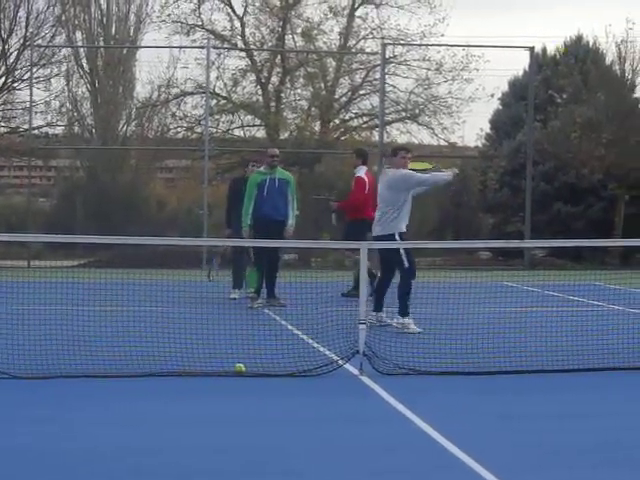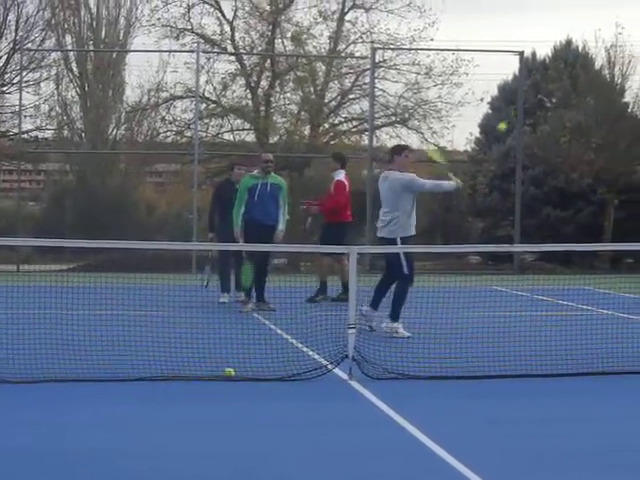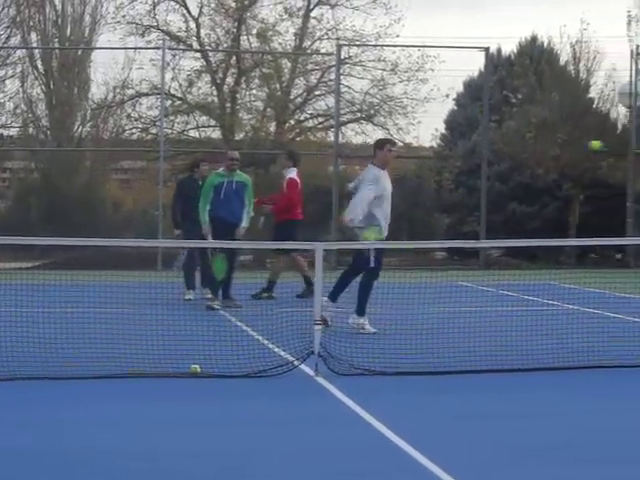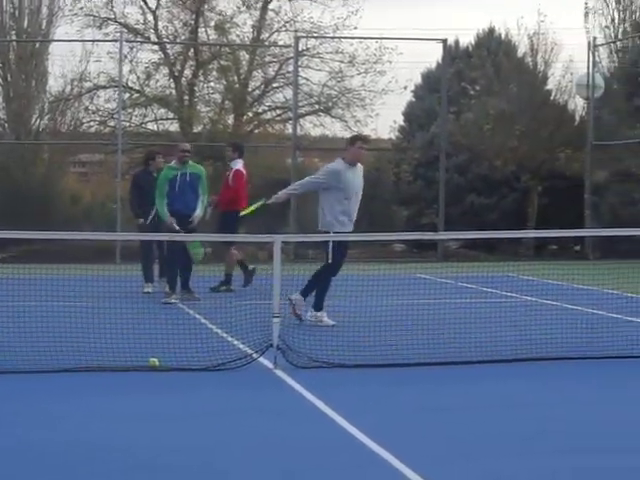
dt=0.2s
person 1, frame 1
left shoulder: (388, 176)
right shoulder: (402, 176)
left elbow: (418, 186)
right elbow: (430, 179)
right wrist: (449, 174)
left hip: (381, 232)
right hip: (393, 232)
left knee: (387, 274)
right knee: (408, 272)
left ankle: (377, 314)
right ankle: (403, 318)
person 1, frame 2
left shoulder: (385, 177)
right shoulder: (401, 178)
right elbow: (430, 186)
right wrist: (453, 184)
left hip: (388, 233)
right hip: (397, 235)
left knee: (391, 275)
right knee: (406, 278)
left ankle: (371, 309)
right ankle: (393, 322)
person 1, frame 3
left shoulder: (380, 172)
right shoulder: (372, 175)
right elbow: (362, 196)
right wrist: (352, 216)
left hip: (373, 231)
right hip: (371, 231)
left knee: (355, 269)
right knee: (371, 273)
left ankle: (329, 301)
right ankle: (359, 317)
person 1, frame 4
left shoulder: (359, 169)
right shoulder: (335, 170)
right elbow: (307, 183)
right wrist: (284, 193)
left hip: (345, 227)
right hip: (333, 228)
left knee: (329, 268)
right knee: (331, 269)
left ankle: (299, 297)
right ankle: (316, 312)
person 2, frame 1
left shoulder: (287, 177)
right shoulder: (256, 177)
left elbow: (292, 202)
right elbow: (248, 202)
left wrist: (290, 224)
right wrist: (246, 225)
left hip: (279, 224)
right hip: (261, 223)
left knee: (274, 260)
right knee: (260, 259)
left ankle: (271, 296)
right ankle: (256, 295)
person 2, frame 2
left shoulder: (280, 183)
right shoulder: (248, 180)
left elbow: (283, 207)
right elbow: (239, 205)
left wrist: (280, 228)
right wrist: (237, 226)
left hip: (270, 228)
right hip: (252, 226)
left knee: (263, 264)
right knee: (252, 262)
left ankle: (260, 300)
right ankle: (248, 299)
person 2, frame 3
left shoulder: (245, 180)
right shoulder: (214, 178)
left elbow: (248, 205)
right elbow: (204, 203)
left wrist: (243, 225)
right wrist: (205, 224)
left hip: (235, 226)
right hip: (217, 225)
left knee: (230, 262)
left ankle: (226, 297)
right ankle: (215, 297)
person 2, frame 4
left shoulder: (199, 171)
right shoulder: (167, 172)
left elbow: (203, 195)
right elbow: (160, 197)
left wrist: (198, 213)
right wrist: (166, 217)
left hip: (192, 218)
right hip: (173, 219)
left knee: (188, 255)
right knee: (173, 254)
left ankle: (186, 288)
right ankle: (172, 291)
person 3, frame 1
left shoulder: (360, 177)
right shoulder: (368, 176)
left elbow: (356, 201)
left wrist: (339, 206)
left hip: (359, 219)
right hip: (365, 218)
left ankle: (372, 276)
right ankle: (356, 287)
person 3, frame 2
left shoulder: (339, 181)
right shoulder: (340, 180)
left elbow: (338, 203)
right elbow: (330, 200)
left wrist: (320, 210)
right wrist: (313, 205)
left hip: (336, 223)
right hip: (340, 222)
left knee: (324, 256)
right knee: (339, 257)
left ankle: (322, 290)
right ankle: (345, 291)
person 3, frame 3
left shoulder: (291, 179)
right shoulder: (290, 178)
left elbow: (290, 202)
right elbow: (279, 197)
left wrist: (272, 208)
right wrist: (259, 201)
left hip: (287, 220)
right hip: (289, 220)
left knee: (280, 254)
right knee: (292, 254)
left ankle: (269, 289)
right ankle: (308, 286)
person 3, frame 4
left shoulder: (237, 170)
right shoulder: (234, 169)
left elbow: (236, 193)
left wrist: (219, 199)
right wrist: (218, 201)
left hip: (232, 212)
right hip: (228, 211)
left knee: (227, 246)
right knee: (228, 245)
left ankle: (227, 282)
right ankle: (247, 269)
person 4, frame 1
right shoulder: (236, 182)
right elbow: (230, 205)
right wrist: (228, 226)
right hip: (239, 225)
right knee: (238, 256)
right ankle: (236, 288)
person 4, frame 2
right shoulder: (221, 187)
right elbow: (213, 209)
right wrist: (211, 230)
right hip: (225, 230)
left knee: (241, 261)
right knee: (224, 261)
left ankle: (240, 291)
right ankle: (225, 292)
person 4, frame 3
right shoulder: (183, 184)
right elbow: (175, 206)
right wrist: (176, 226)
right hip: (188, 227)
left knee: (207, 258)
right knee: (189, 258)
left ankle: (207, 288)
right ankle: (190, 289)
person 4, frame 4
right shoulder: (138, 177)
right elbow: (133, 199)
right wrist: (138, 216)
right hip: (146, 220)
left knee: (165, 250)
right knee: (146, 251)
left ankle: (164, 279)
right ankle: (148, 282)
